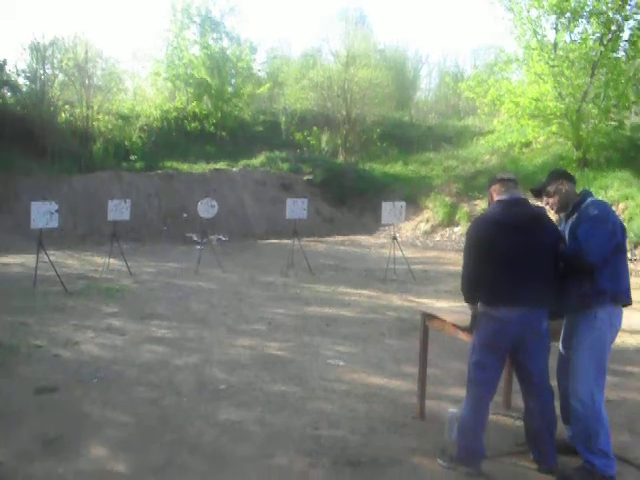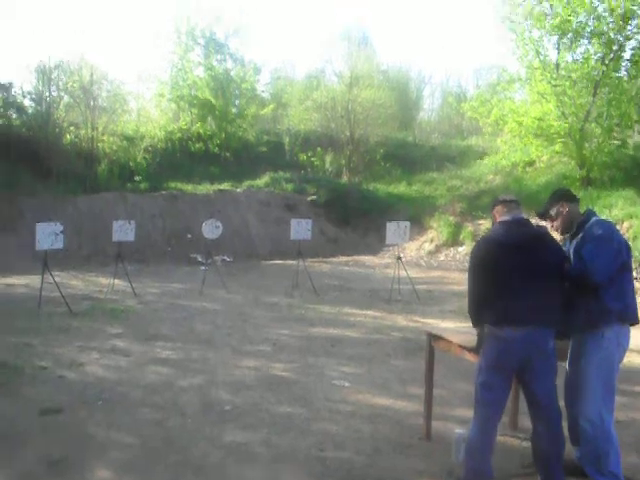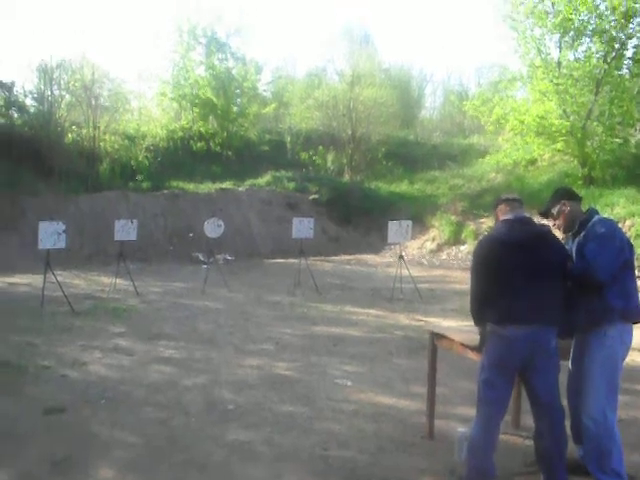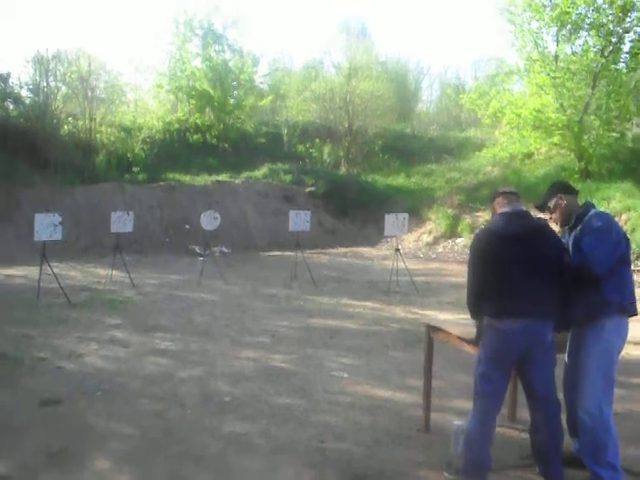
dt=0.1s
person 1, frame 1
left shoulder: (596, 213)
right shoulder: (570, 218)
left elbow: (585, 256)
right elbow: (569, 256)
left hip: (598, 309)
right hip: (579, 308)
left knee: (584, 389)
right knee: (569, 379)
right ankle: (578, 441)
person 1, frame 2
left shoulder: (601, 232)
right shoulder: (575, 238)
left elbow: (591, 274)
right elbow: (575, 276)
left hip: (605, 330)
right hip: (586, 328)
left knee: (593, 409)
right knee: (576, 399)
person 1, frame 3
left shoulder: (603, 230)
right shoulder: (577, 236)
left elbow: (594, 272)
left hip: (608, 327)
right hip: (589, 326)
left knee: (596, 407)
right knee: (579, 397)
person 1, frame 4
left shoulder: (599, 224)
right shoulder: (574, 229)
left elbow: (591, 266)
left hip: (605, 320)
right hip: (585, 319)
left knee: (592, 401)
right knee: (575, 390)
right ankle: (585, 452)
person 2, frame 1
left shoulder: (483, 225)
right shoulder: (545, 224)
left elbow: (471, 273)
right elbow: (556, 270)
left wrist: (474, 303)
right wrist: (544, 306)
left hip: (496, 315)
right hip: (536, 316)
left knee: (480, 387)
right knee: (539, 389)
left ankle: (468, 456)
right ankle: (546, 458)
person 2, frame 2
left shoulder: (487, 245)
right shoulder: (550, 244)
left elbow: (476, 293)
right elbow: (562, 288)
left wrist: (480, 324)
right wrist: (550, 325)
left hip: (502, 335)
right hip: (541, 335)
left knee: (487, 408)
right knee: (545, 408)
person 2, frame 3
left shoulder: (490, 243)
right shoulder: (553, 243)
left elbow: (479, 292)
right elbow: (563, 288)
left wrist: (482, 323)
right wrist: (553, 324)
left hip: (505, 333)
right hip: (544, 333)
left knee: (490, 405)
right knee: (548, 406)
person 2, frame 4
left shoulder: (486, 237)
right shoulder: (549, 236)
left elbow: (476, 285)
right elbow: (560, 281)
left wrist: (478, 316)
right wrist: (549, 318)
left hip: (502, 326)
right hip: (541, 327)
left knee: (486, 399)
right knee: (544, 400)
